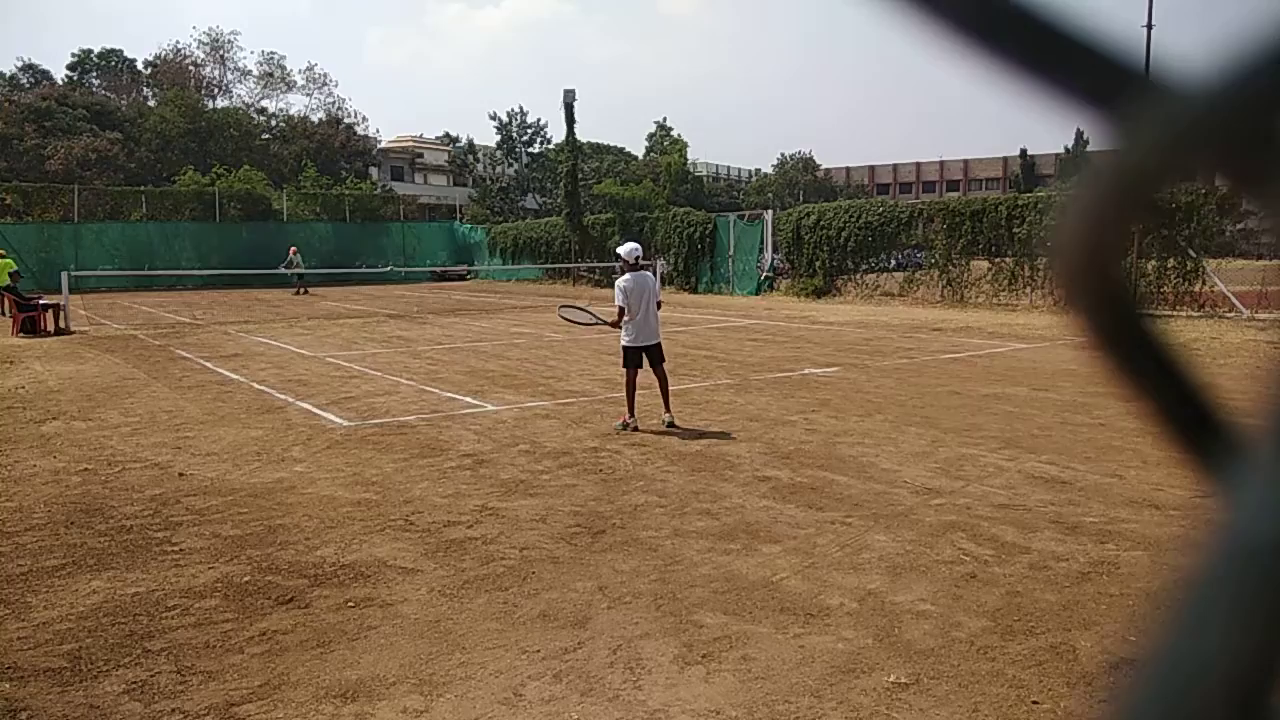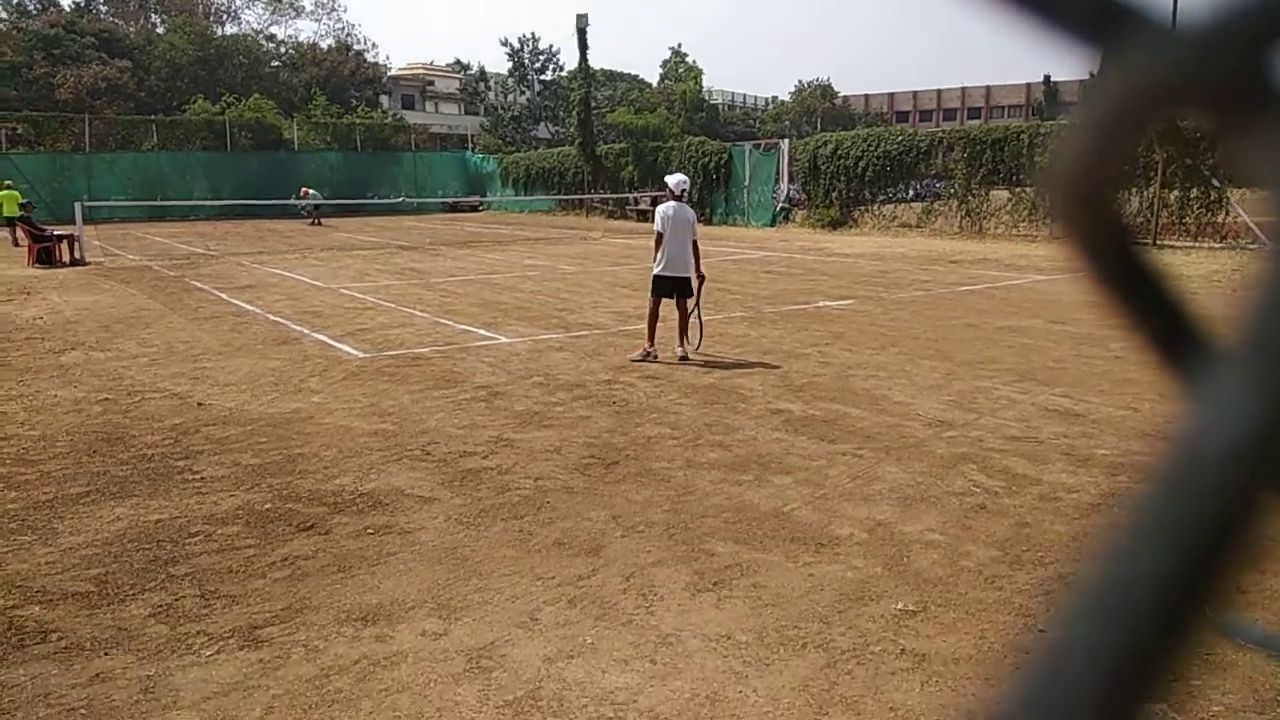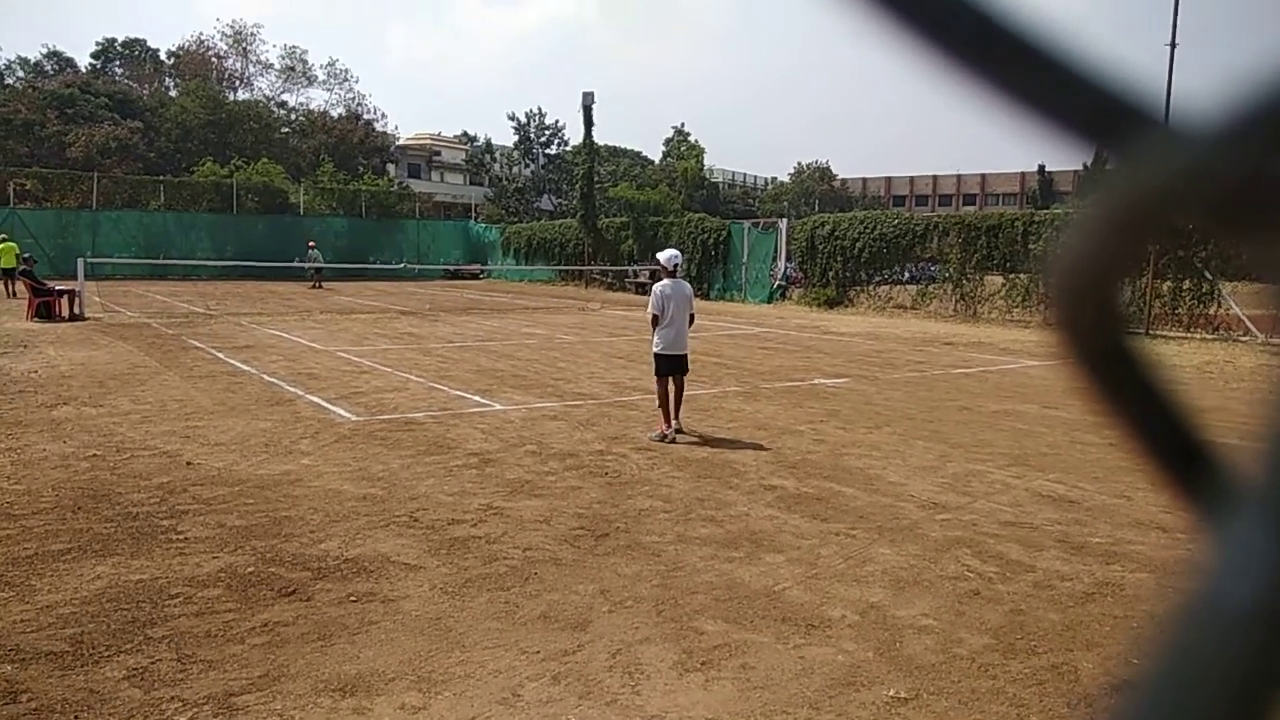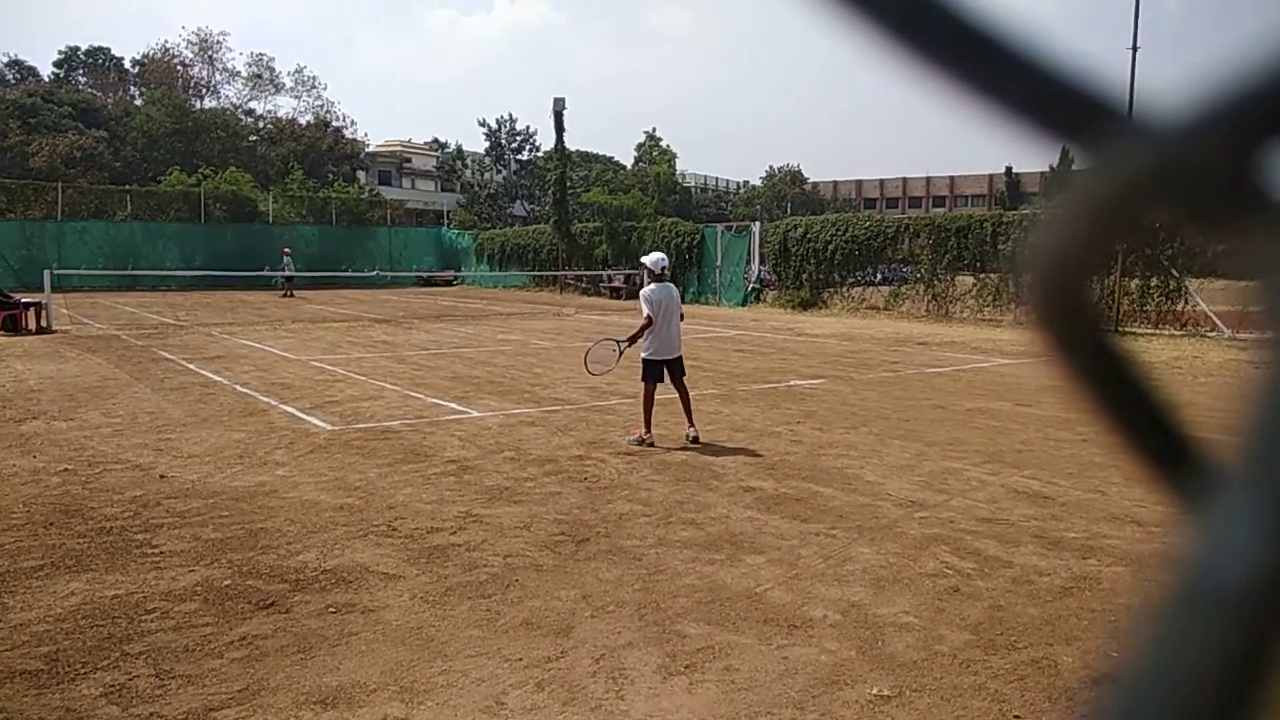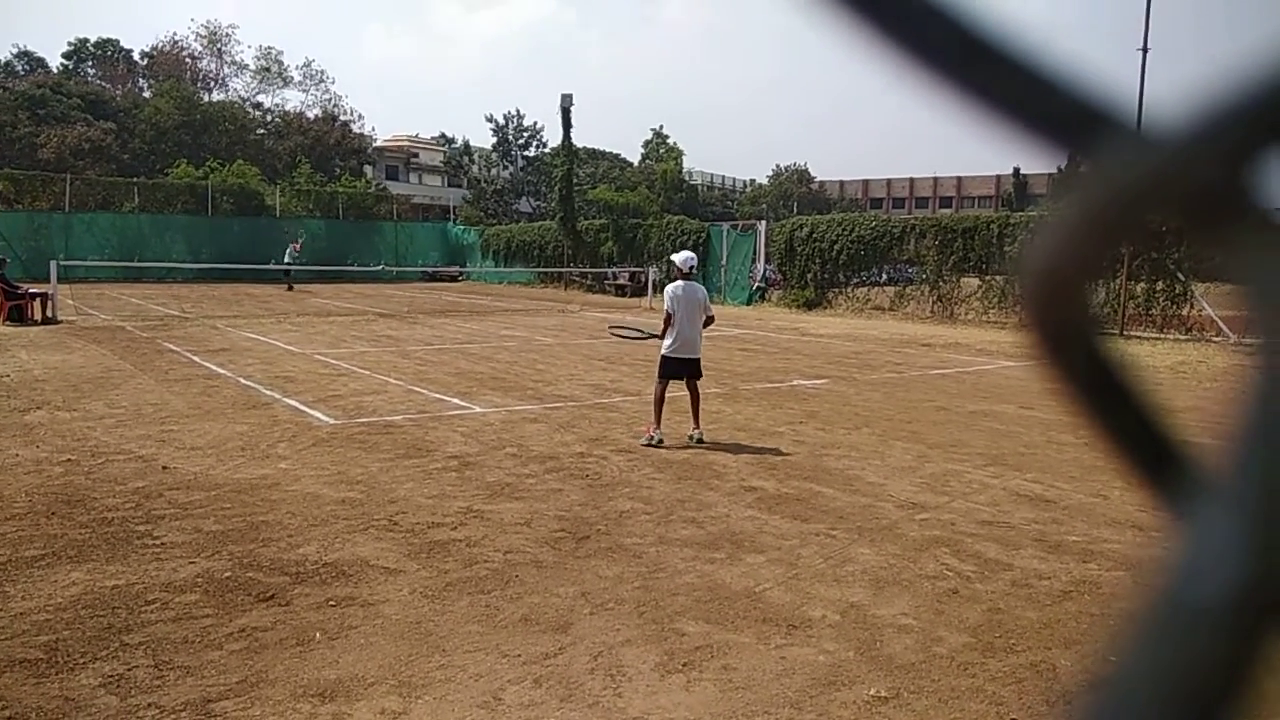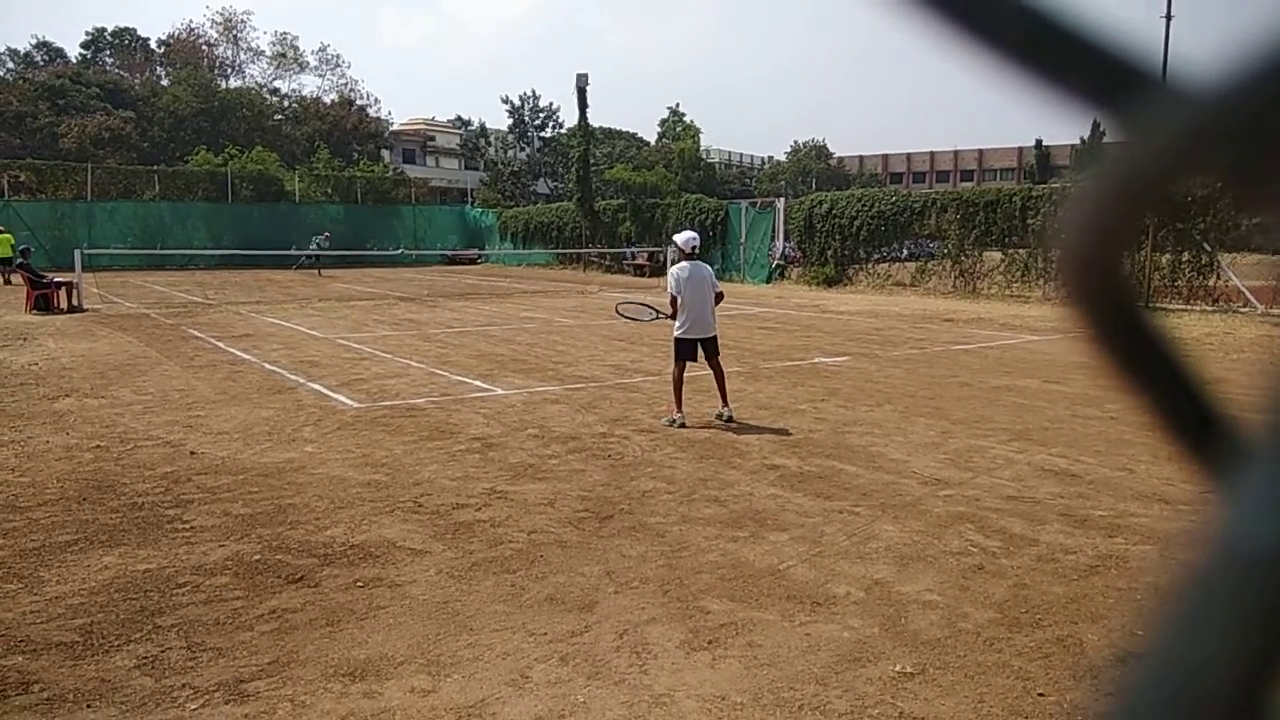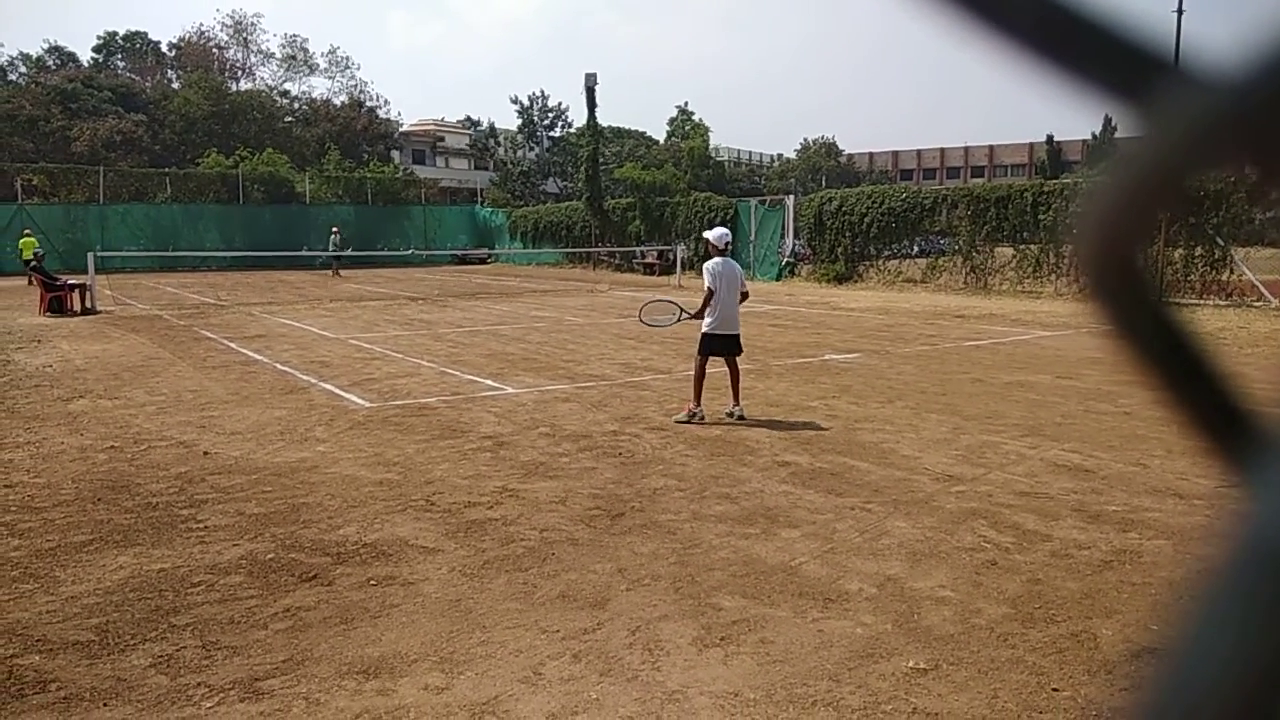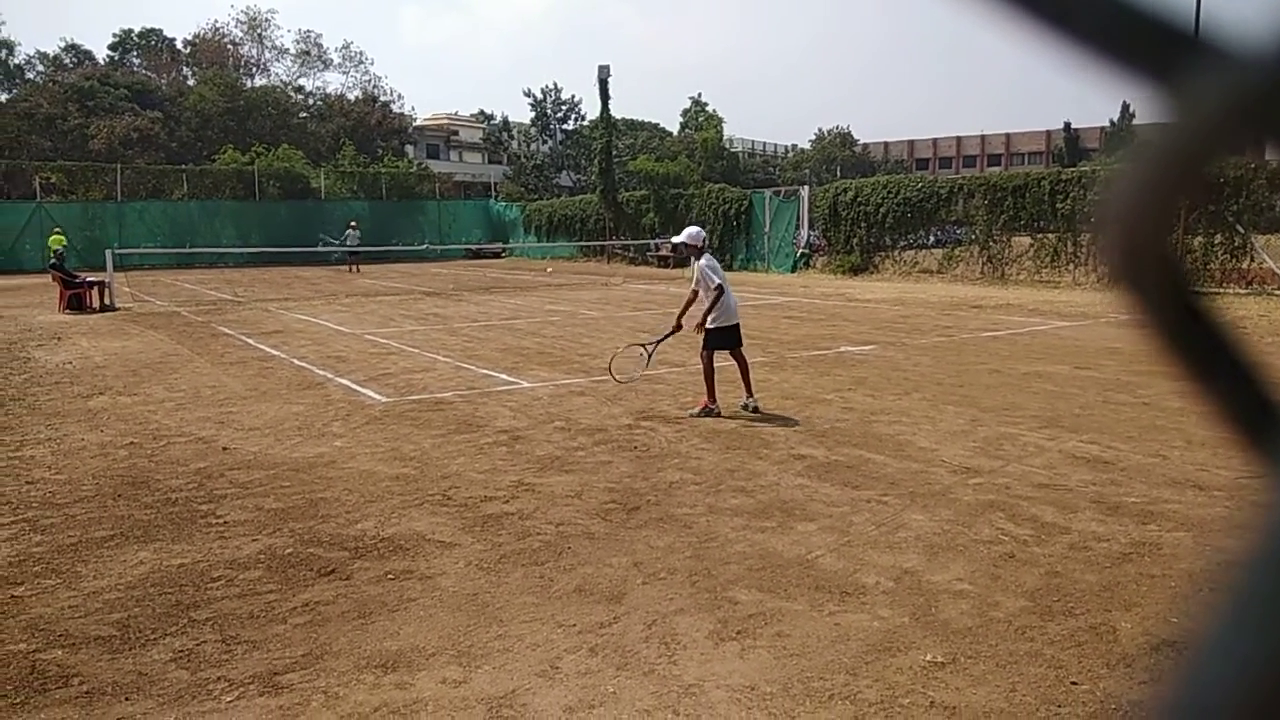
dt=0.7s
person 1, frame 1
left shoulder: (622, 282)
right shoulder: (650, 278)
left elbow: (621, 312)
right elbow: (658, 305)
left wrist: (617, 322)
left hip: (632, 336)
right hip: (652, 334)
left knee: (631, 374)
right knee: (659, 371)
left ankle: (630, 418)
right ankle: (667, 414)
person 1, frame 2
left shoulder: (662, 209)
right shoulder: (690, 213)
left elbow: (658, 238)
right elbow: (694, 244)
left wrist: (656, 258)
right wrist: (698, 268)
left hip: (664, 266)
right hip: (684, 268)
left knee: (654, 303)
right knee: (682, 305)
left ankle: (650, 347)
right ankle: (681, 348)
person 1, frame 3
left shoulder: (658, 288)
right shoulder: (687, 287)
left elbow: (655, 317)
right elbow: (691, 317)
left wrist: (656, 334)
left hip: (664, 344)
right hip: (681, 343)
left knee: (662, 382)
right knee: (678, 380)
left ankle: (667, 428)
right ankle: (676, 421)
person 1, frame 4
left shoulder: (646, 292)
right shoulder: (673, 289)
left elbow: (649, 320)
right elbow: (680, 317)
left wrist: (635, 336)
left hip: (653, 348)
right hip: (673, 347)
left knee: (649, 388)
right knee: (679, 384)
left ankle: (646, 433)
right ankle: (691, 428)
person 1, frame 5
left shoulder: (671, 289)
right shoulder: (701, 290)
left elbow: (668, 317)
right elbow: (710, 318)
left wrist: (663, 332)
left hip: (673, 346)
right hip: (693, 347)
left knee: (661, 385)
right knee: (692, 385)
left ankle: (656, 430)
right ankle: (696, 429)
person 1, frame 6
left shoulder: (676, 270)
right shoulder: (706, 269)
left elbow: (673, 299)
right elbow: (720, 295)
left wrist: (674, 313)
left hip: (685, 327)
right hip: (707, 325)
left knee: (679, 367)
right knee: (714, 363)
left ankle: (678, 413)
right ankle: (725, 408)
person 1, frame 7
left shoulder: (710, 266)
right shoulder: (736, 266)
left elbow: (710, 293)
right elbow: (745, 295)
left wrist: (701, 311)
left hip: (714, 323)
right hip: (732, 323)
left knee: (701, 361)
right knee: (731, 361)
left ankle: (696, 407)
right ankle: (736, 406)
person 1, frame 8
left shoulder: (703, 264)
right shoulder: (701, 263)
left elbow: (719, 290)
right elbow: (694, 293)
left wrist: (704, 316)
right wrist: (679, 318)
left hip: (719, 317)
right hip: (730, 315)
left knee: (706, 356)
right knee: (737, 353)
left ankle: (711, 404)
right ankle: (750, 398)
